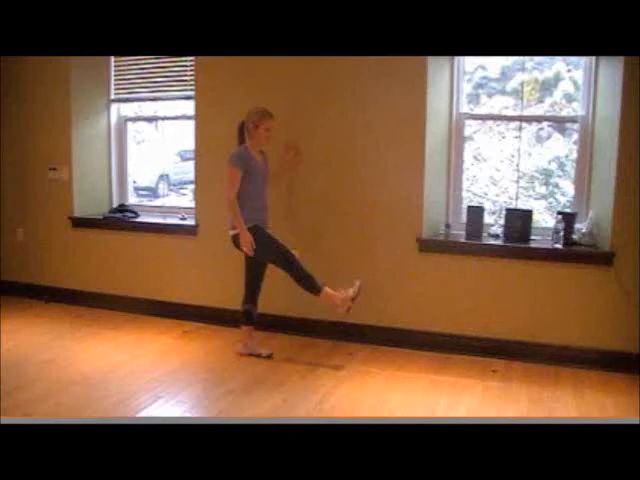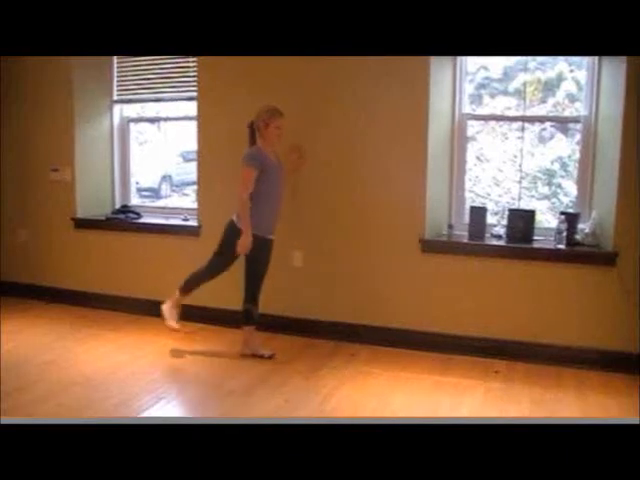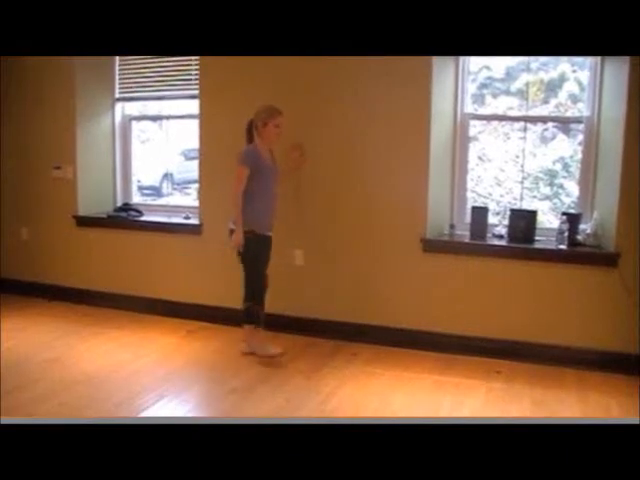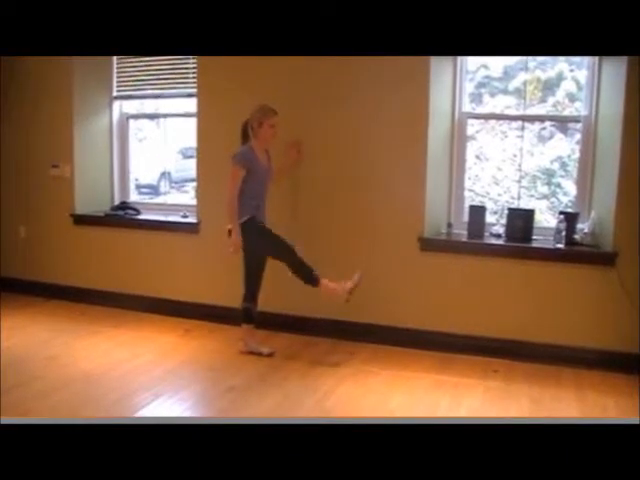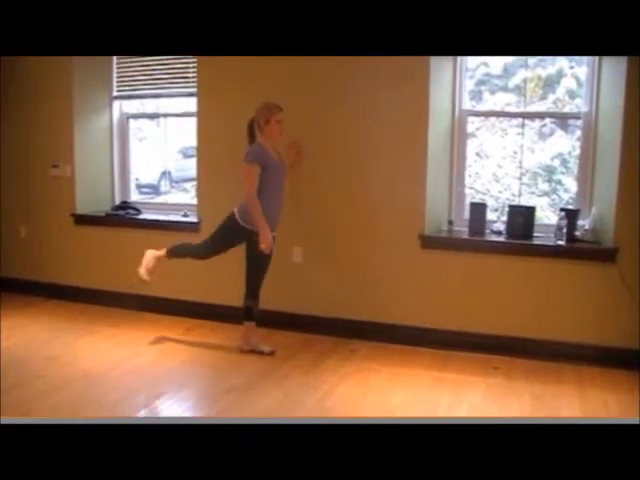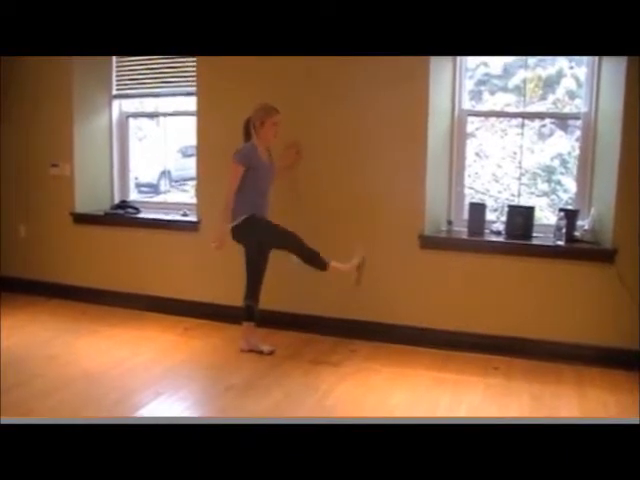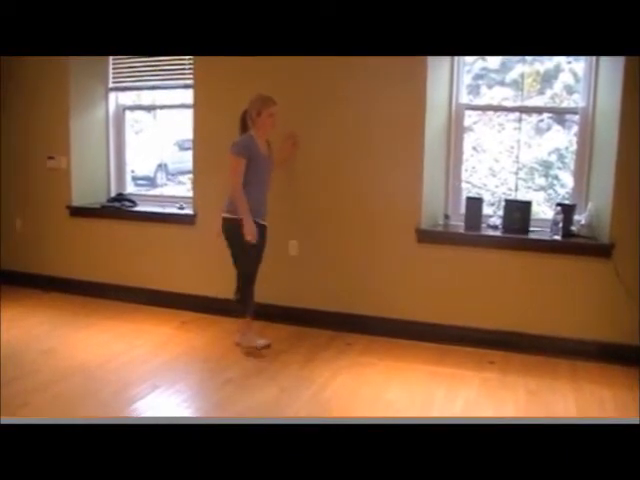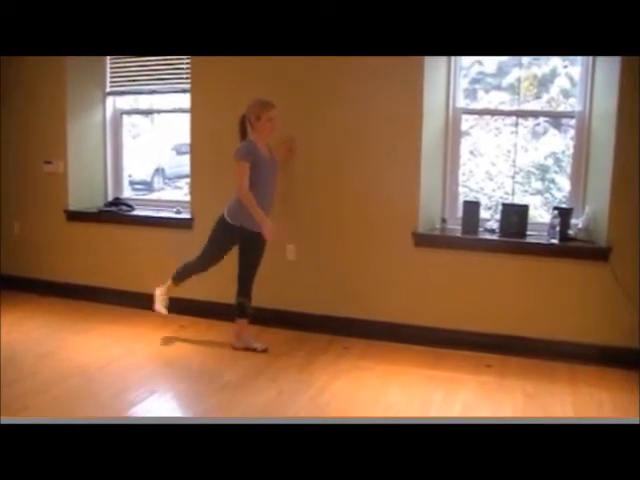
dt=0.5s
person 1, frame 1
left shoulder: (261, 156)
right shoulder: (239, 156)
right elbow: (230, 196)
left wrist: (285, 165)
right wrist: (242, 231)
left hip: (259, 228)
right hip: (246, 229)
left knee: (253, 286)
right knee: (288, 260)
left ankle: (247, 342)
right ankle: (336, 298)
person 1, frame 2
left shoulder: (275, 156)
right shoulder: (254, 155)
right elbow: (244, 195)
left wrist: (291, 166)
right wrist: (246, 232)
left hip: (266, 234)
right hip: (245, 229)
left knee: (254, 288)
right knee: (213, 268)
left ankle: (250, 342)
right ankle: (173, 303)
person 1, frame 3
left shoulder: (271, 154)
right shoulder: (249, 154)
right elbow: (237, 193)
left wrist: (292, 166)
right wrist: (239, 230)
left hip: (263, 231)
right hip: (246, 229)
left knee: (255, 284)
right knee: (257, 282)
left ankle: (250, 339)
right ankle: (256, 339)
person 1, frame 4
left shoulder: (265, 154)
right shoulder: (243, 155)
right elbow: (232, 195)
left wrist: (288, 164)
right wrist: (235, 231)
left hip: (255, 225)
right hip: (245, 224)
left knee: (253, 284)
right knee: (288, 254)
left ankle: (249, 340)
right ankle: (333, 288)
person 1, frame 5
left shoulder: (274, 152)
right shoulder: (255, 152)
right elbow: (250, 194)
left wrist: (288, 163)
right wrist: (263, 229)
left hip: (265, 229)
right hip: (245, 223)
left knee: (255, 284)
right knee: (204, 250)
left ankle: (249, 338)
right ankle: (155, 256)
person 1, frame 6
left shoulder: (267, 153)
right shoulder: (245, 152)
right elbow: (230, 193)
left wrist: (286, 163)
right wrist: (224, 228)
left hip: (258, 223)
right hip: (244, 222)
left knee: (255, 281)
right knee: (292, 241)
left ankle: (248, 338)
right ankle: (344, 269)
person 1, frame 7
left shoulder: (267, 144)
right shoulder: (242, 145)
right elbow: (236, 185)
left wrist: (285, 153)
right wrist: (245, 220)
left hip: (257, 220)
right hip: (236, 219)
left knee: (249, 276)
right knee: (245, 273)
left ankle: (244, 331)
right ankle: (246, 332)
person 1, frame 8
left shoulder: (269, 150)
right shoulder: (246, 149)
right elbow: (243, 190)
left wrist: (282, 158)
right wrist: (263, 220)
left hip: (257, 227)
right hip: (234, 221)
left knee: (247, 280)
right knee: (205, 261)
left ankle: (241, 335)
right ankle: (165, 290)
